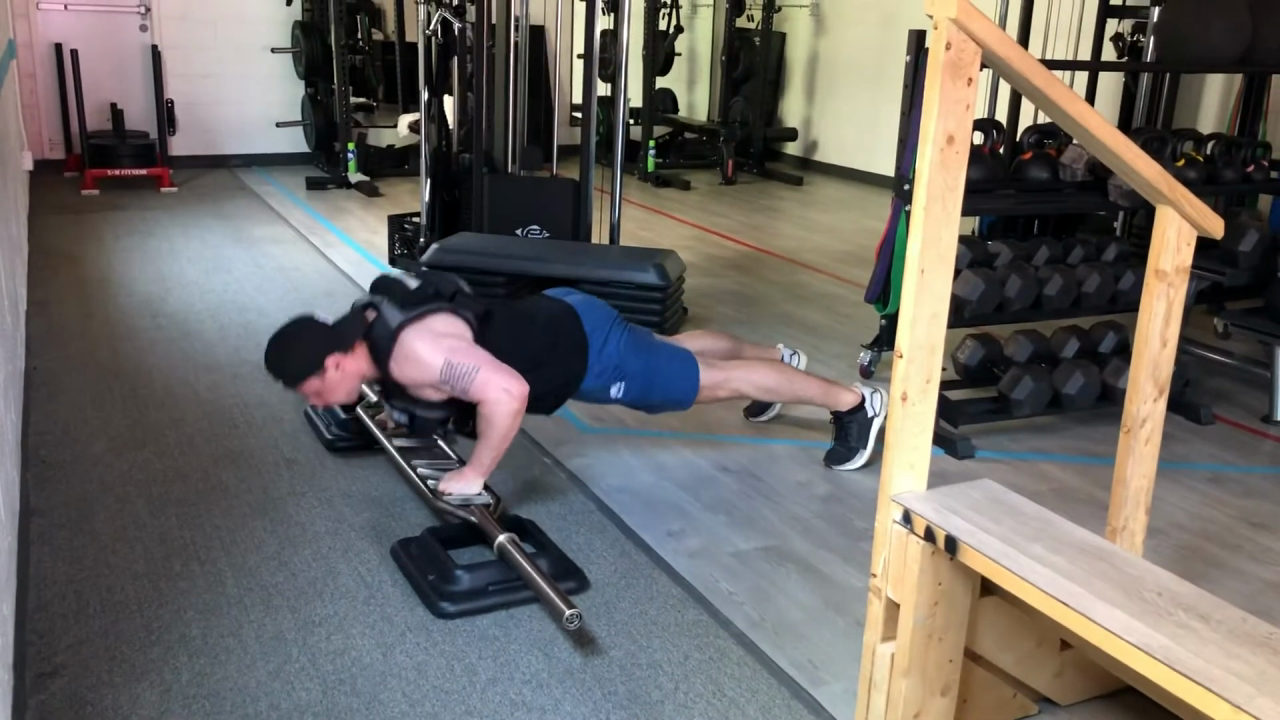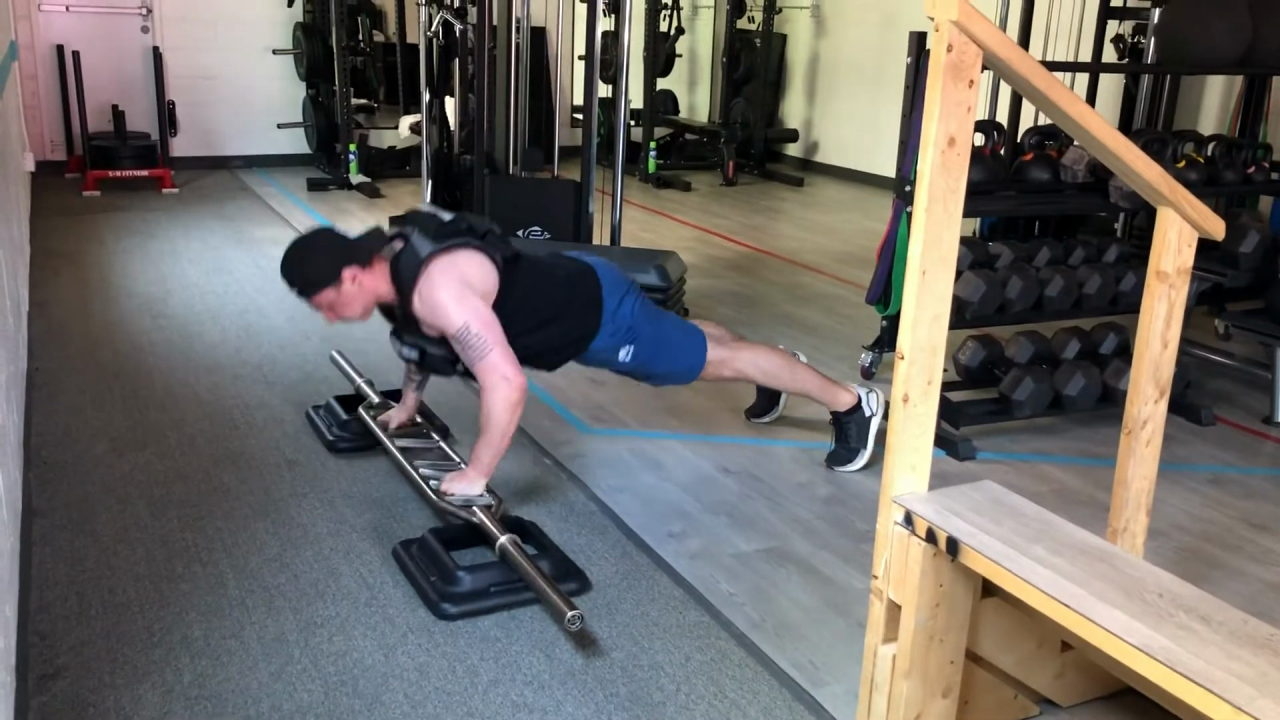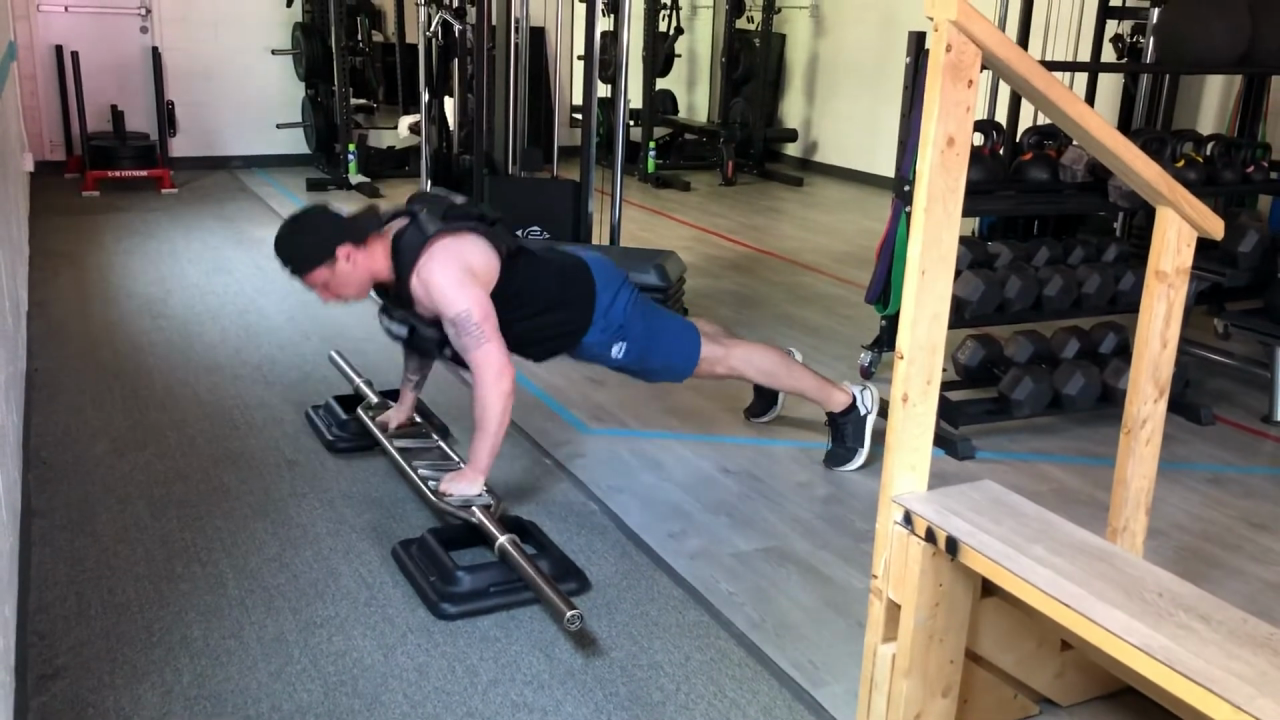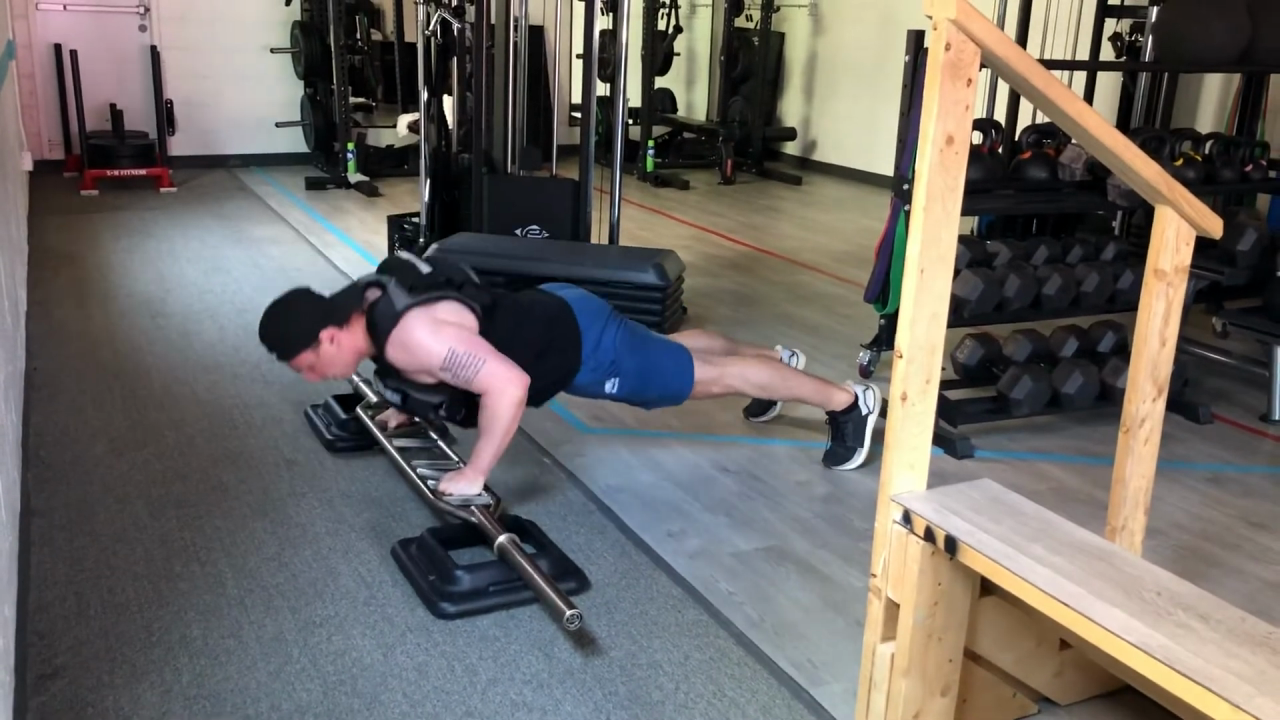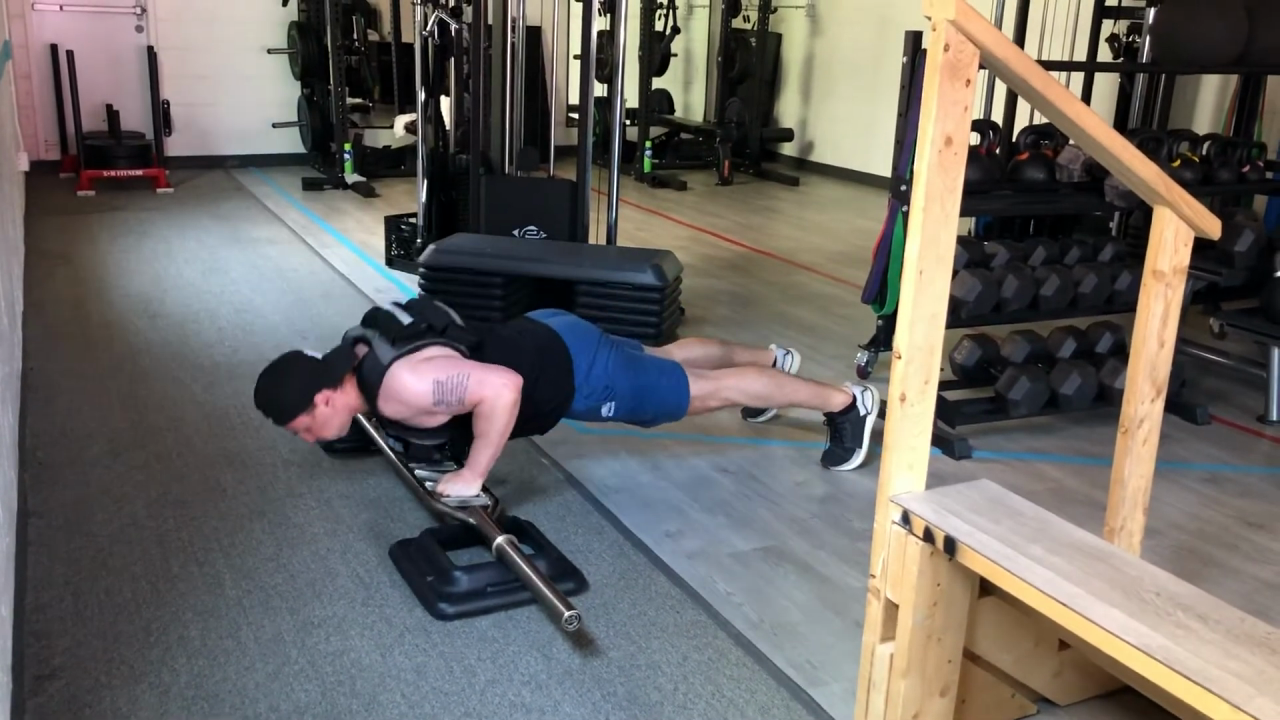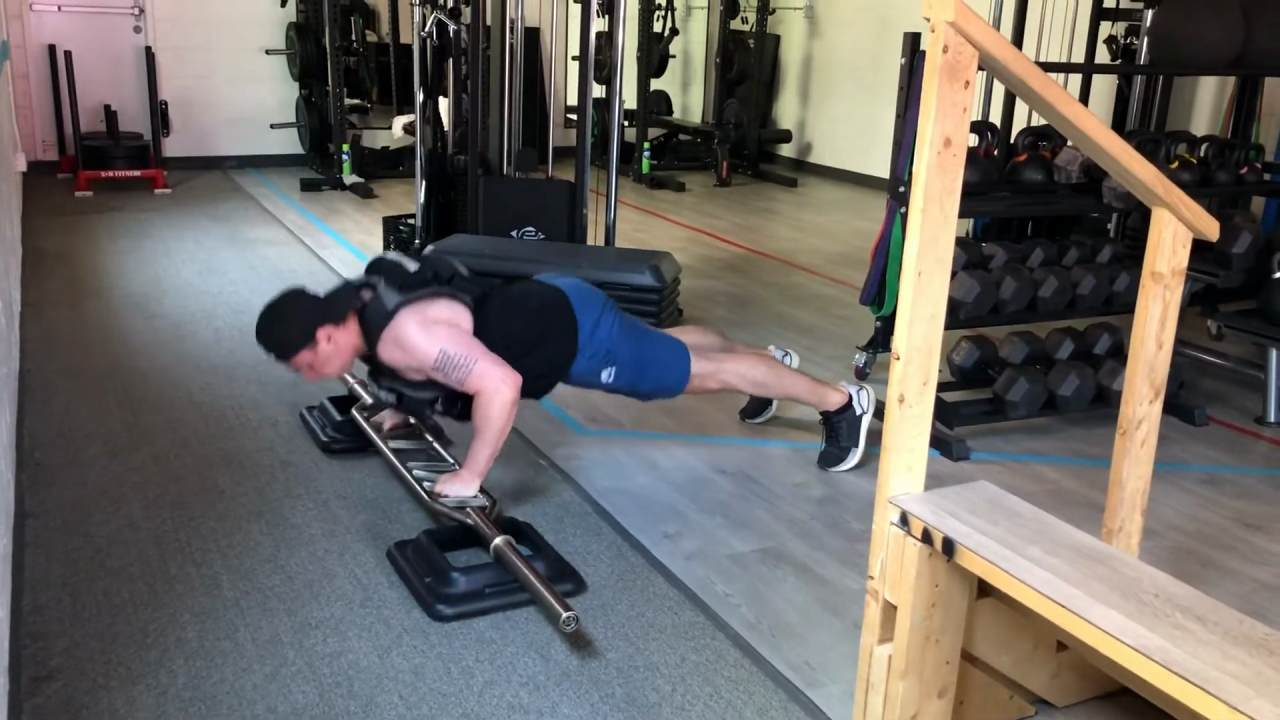
dt=0.3s
person 1, frame 1
left shoulder: (409, 355)
right shoulder: (369, 328)
left elbow: (508, 390)
left wrist: (475, 474)
left hip: (585, 353)
right hip: (557, 317)
left knee: (714, 381)
right knee: (672, 348)
left ankle: (852, 400)
right ankle: (774, 354)
person 1, frame 2
left shoulder: (439, 288)
right shoulder: (390, 267)
left elbow: (506, 383)
right elbow: (421, 338)
left wrist: (476, 476)
right wrist: (408, 403)
left hip: (601, 314)
right hip: (569, 304)
left knee: (716, 361)
right knee: (693, 338)
left ankle: (849, 402)
right ankle: (778, 371)
person 1, frame 3
left shoulder: (437, 269)
right shoulder: (387, 250)
left elbow: (495, 373)
right elbow: (418, 324)
left wrist: (475, 474)
right wrist: (406, 400)
left hip: (594, 309)
right hip: (564, 299)
left knee: (712, 359)
right knee: (684, 337)
left ankle: (845, 402)
right ankle: (779, 361)
person 1, frame 4
left shoulder: (406, 340)
right shoulder: (367, 304)
left elbow: (511, 386)
left wrist: (475, 474)
right wrist: (405, 402)
left hip: (582, 346)
right hip: (552, 312)
left knee: (707, 377)
right knee: (672, 345)
left ankle: (847, 400)
right ankle: (771, 353)
person 1, frame 5
left shoulder: (397, 388)
right shoulder: (358, 352)
left elbow: (503, 386)
left wrist: (472, 476)
left hip: (576, 375)
right hip: (545, 336)
left knee: (704, 392)
right knee: (664, 357)
left ankle: (845, 400)
right ankle: (768, 357)
person 1, frame 6
left shoulder: (402, 335)
right shoulder: (363, 305)
left elbow: (502, 387)
left wrist: (470, 477)
right wrist: (401, 407)
left hip: (578, 336)
right hip: (548, 307)
left knee: (704, 372)
right knee: (670, 344)
left ankle: (841, 401)
right ankle: (768, 354)
